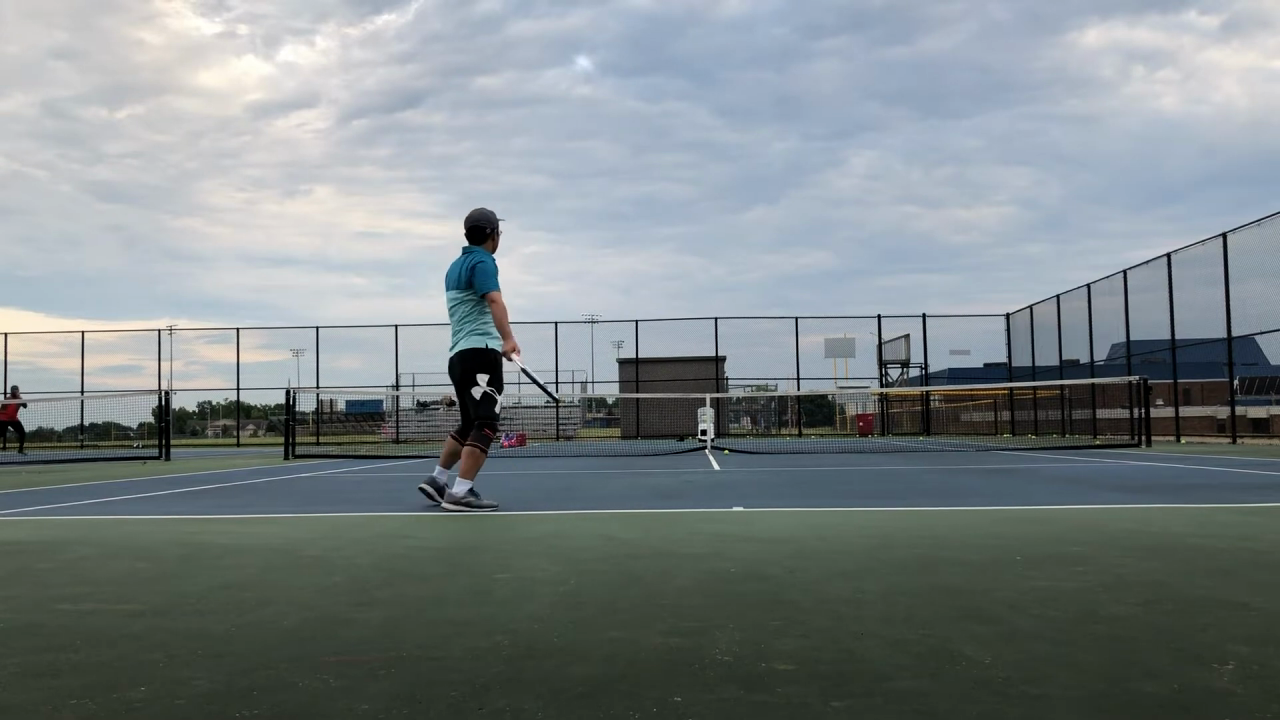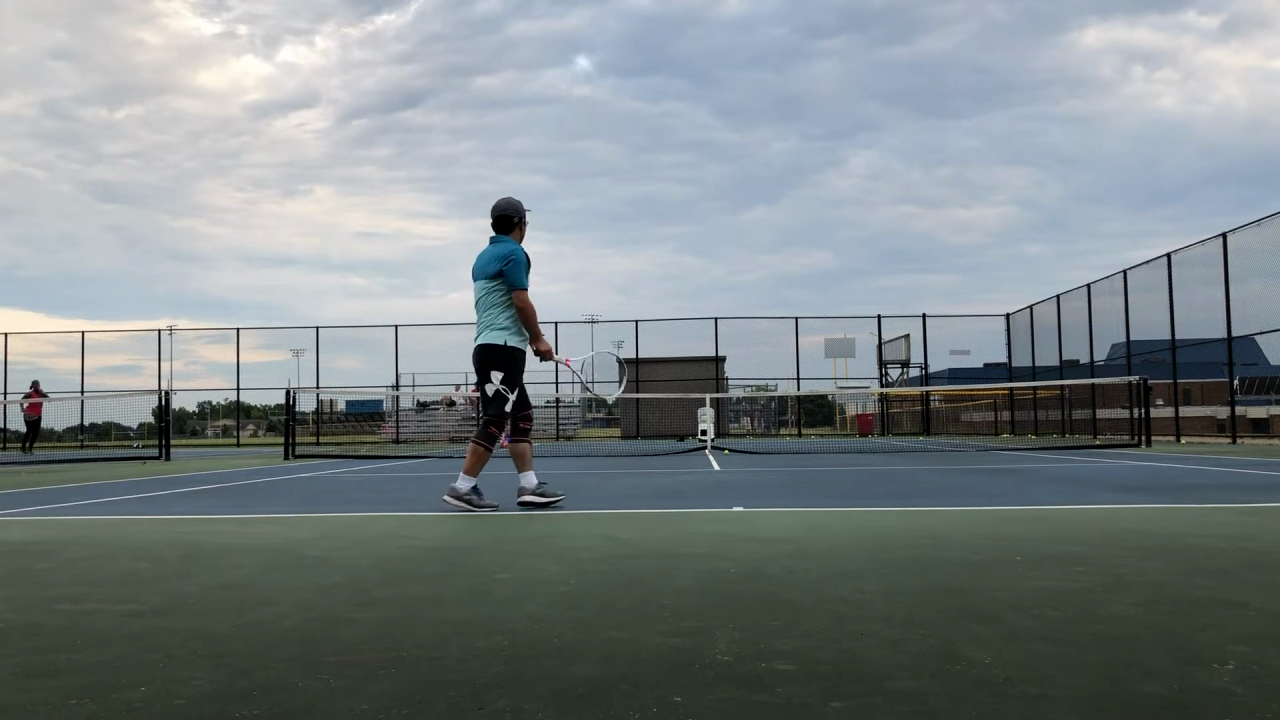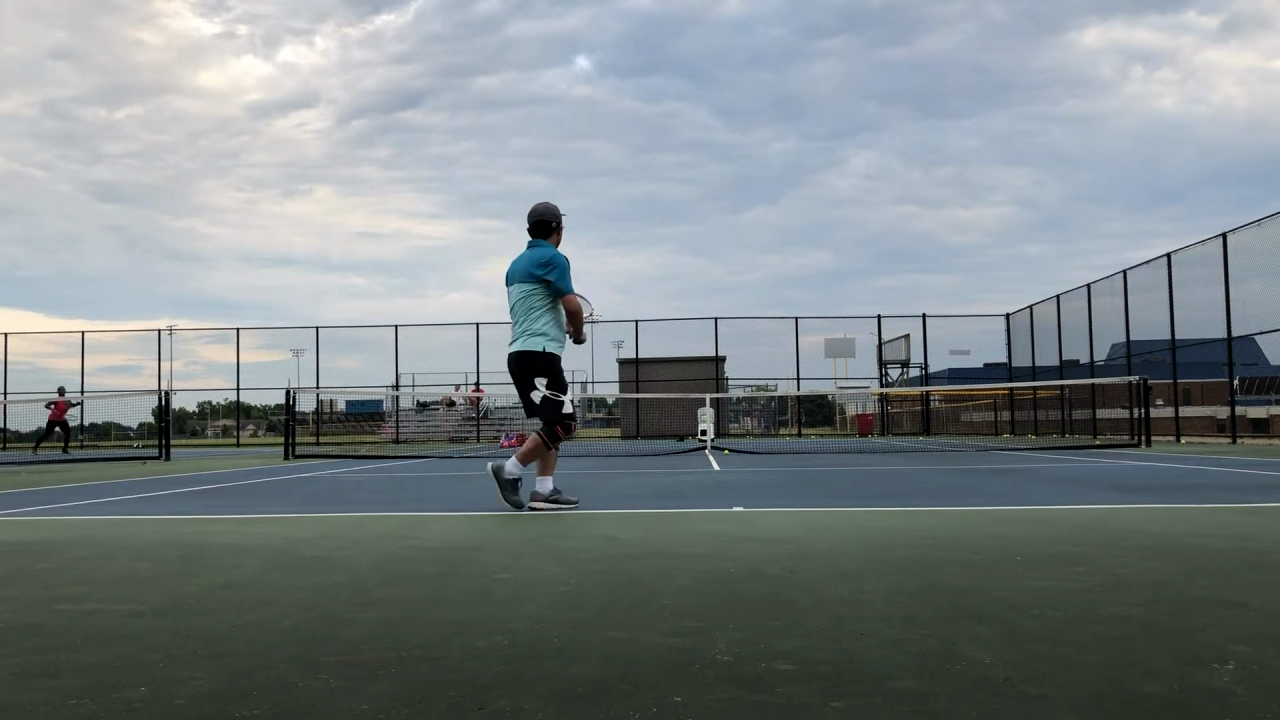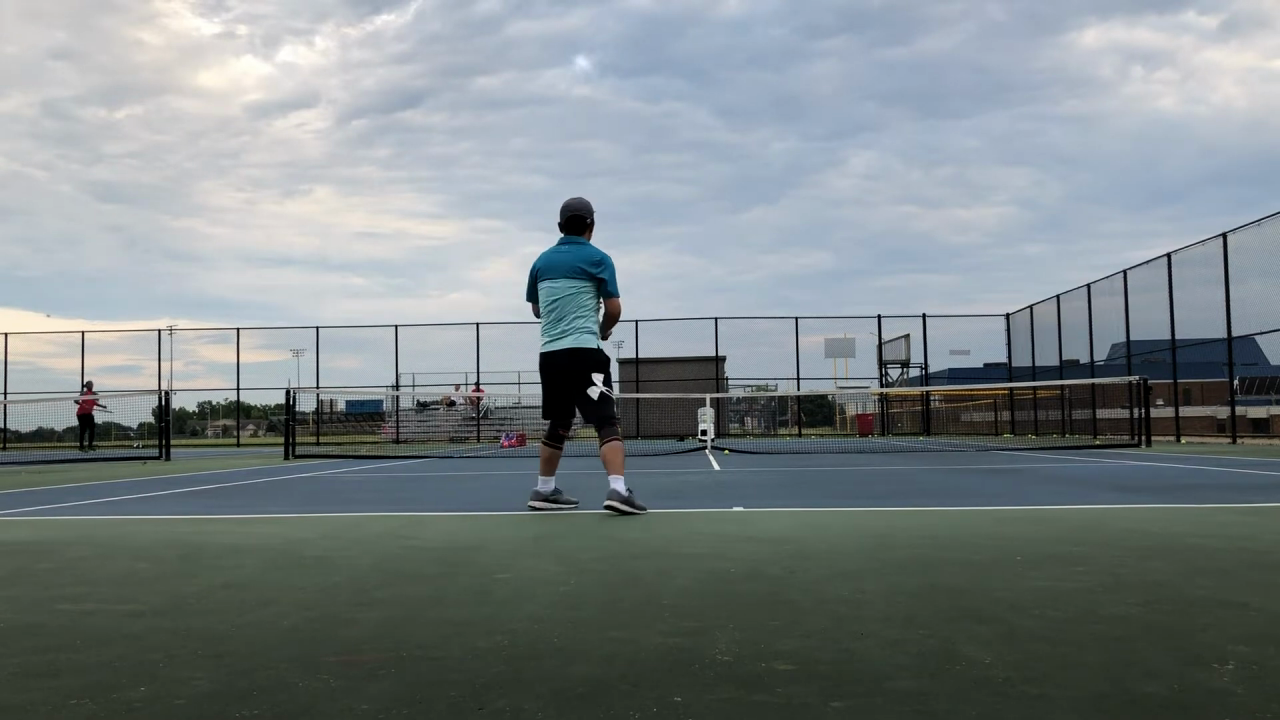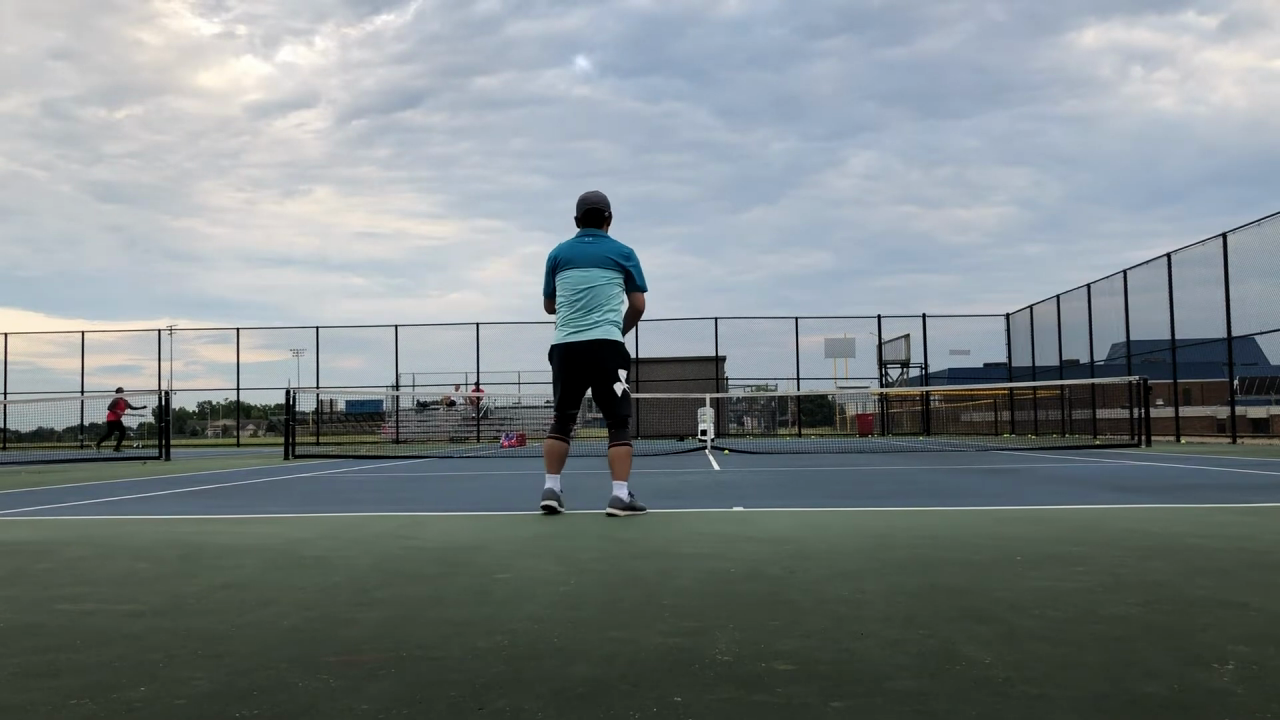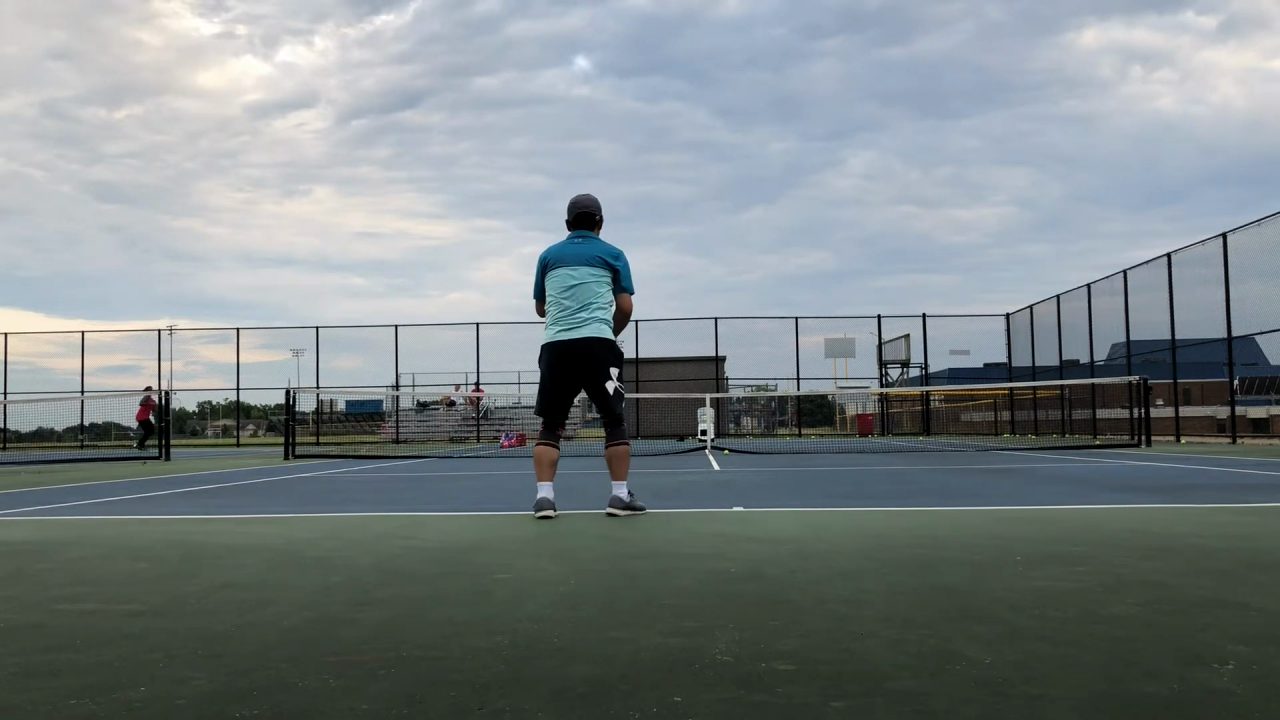
dt=0.3s
person 1, frame 1
left shoulder: (457, 265)
right shoulder: (482, 262)
right elbow: (494, 301)
right wrist: (508, 337)
left hip: (461, 355)
right hip: (481, 353)
left knee: (469, 423)
right knee: (486, 424)
left ankle: (437, 480)
right ankle: (459, 492)
person 1, frame 2
left shoulder: (484, 256)
right shoulder: (514, 253)
right elbow: (521, 302)
left wrist: (529, 337)
right wrist: (539, 339)
left hip: (490, 348)
right hip: (502, 349)
left knee: (522, 417)
right knee: (495, 421)
left ankle: (530, 486)
right ankle: (463, 488)
person 1, frame 3
left shoulder: (517, 263)
right shoulder: (553, 259)
right elbow: (571, 305)
left wrist: (561, 326)
right wrist: (578, 331)
left hip: (520, 353)
right hip: (538, 354)
left knee: (551, 423)
right knee: (561, 423)
left ankle: (545, 491)
right ankle: (508, 470)
person 1, frame 4
left shoulder: (542, 260)
right shoulder: (598, 258)
right elbow: (614, 308)
right wrist: (603, 330)
left hip: (549, 354)
right hip: (583, 352)
left knee: (559, 425)
right knee: (607, 423)
left ankle: (544, 490)
right ankle: (617, 490)
person 1, frame 5
left shoulder: (558, 254)
right shoulder: (623, 253)
left elbow: (549, 306)
right elbow: (638, 304)
left hip: (565, 348)
right hip: (606, 346)
left knee: (562, 420)
right knee: (618, 423)
left ankle: (551, 488)
right ankle: (620, 495)
person 1, frame 6
left shoulder: (548, 256)
right shoulder: (613, 255)
left elbow: (540, 308)
right elbow: (625, 307)
left hip: (555, 346)
right hip: (597, 345)
left knee: (551, 425)
right knee: (614, 421)
left ankle: (544, 495)
right ankle: (620, 495)
